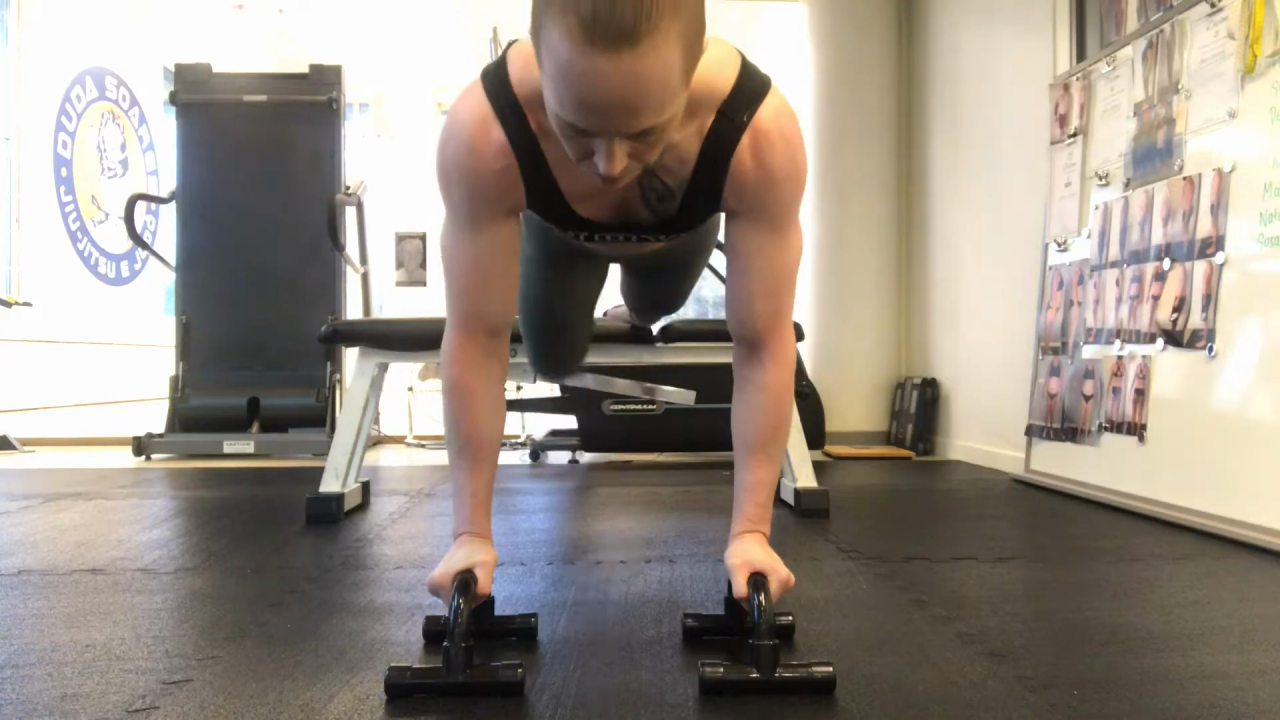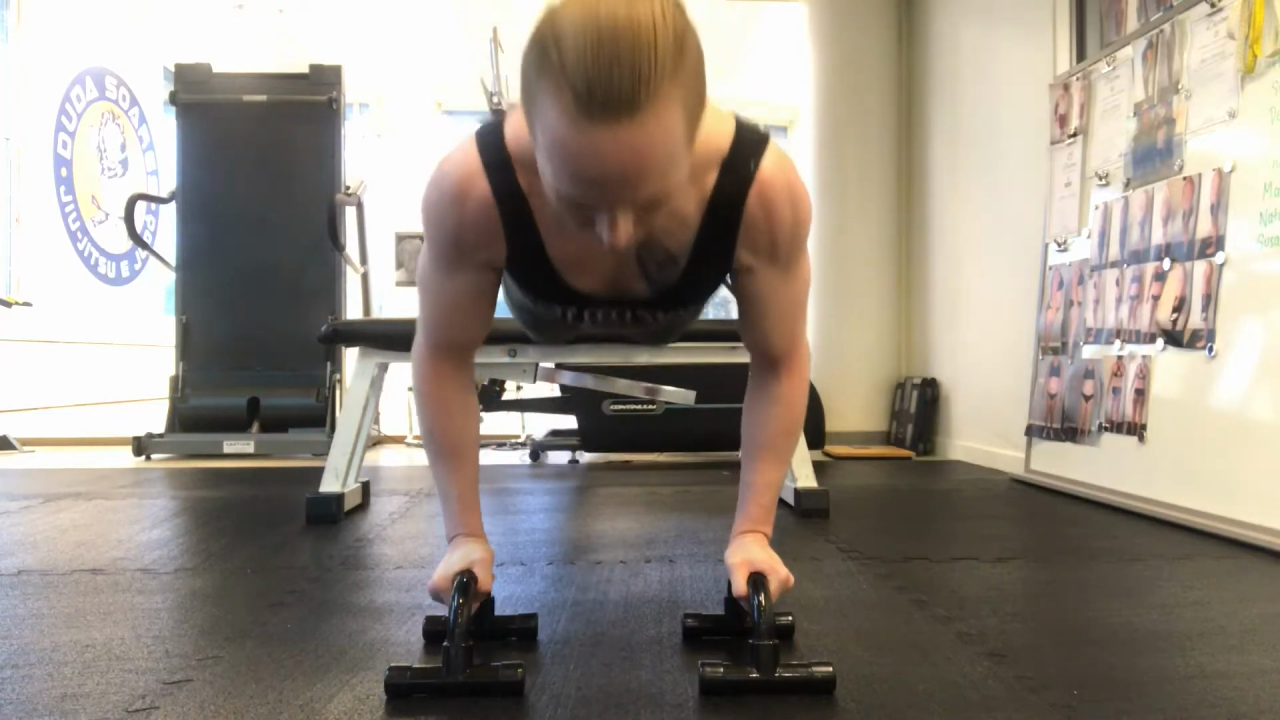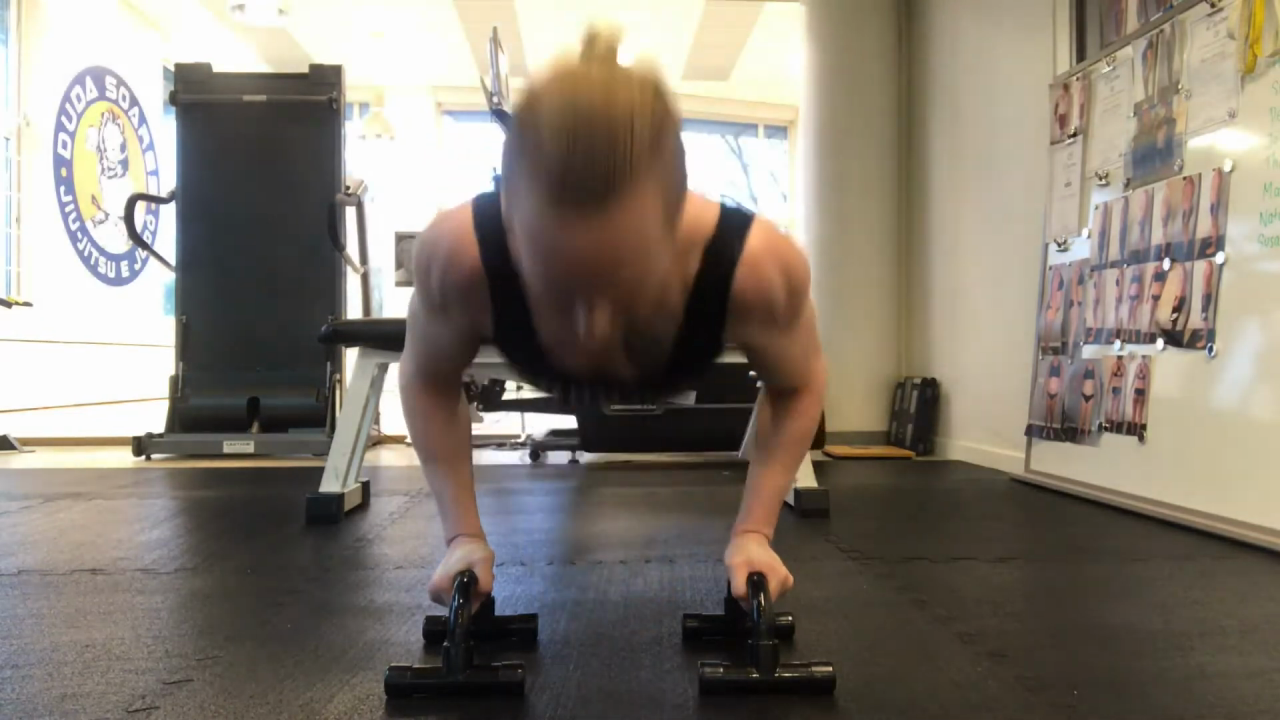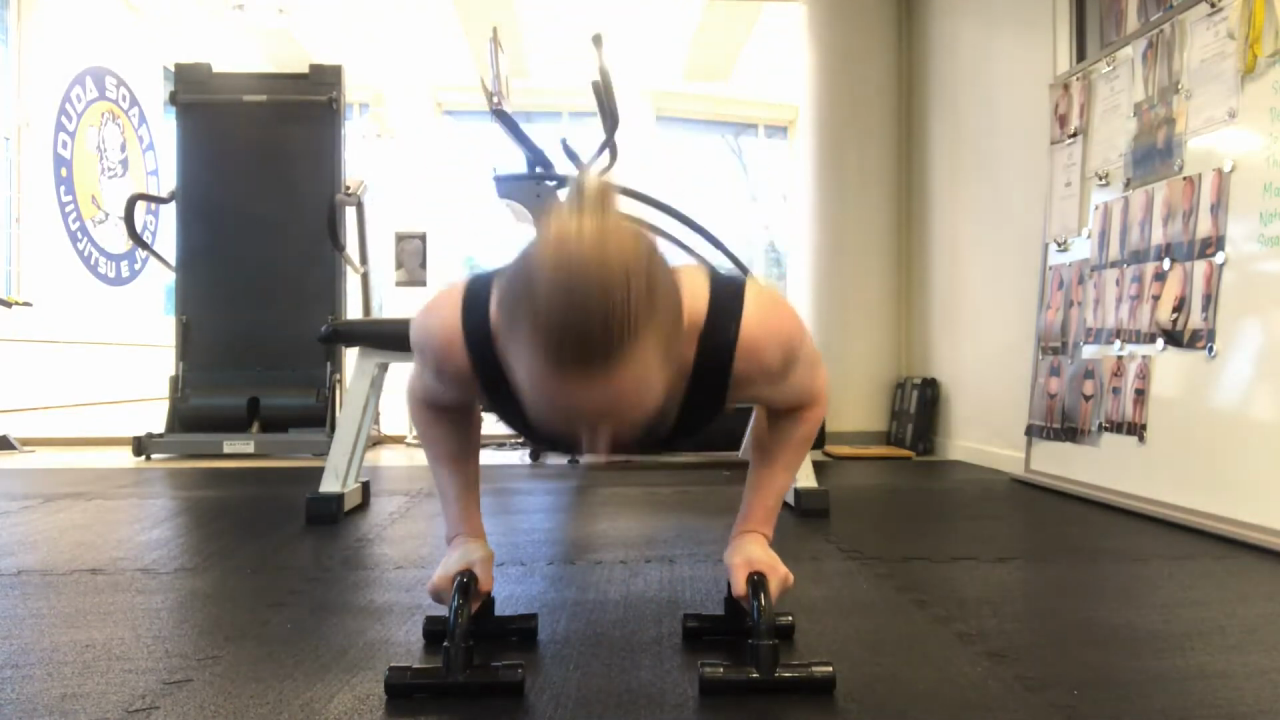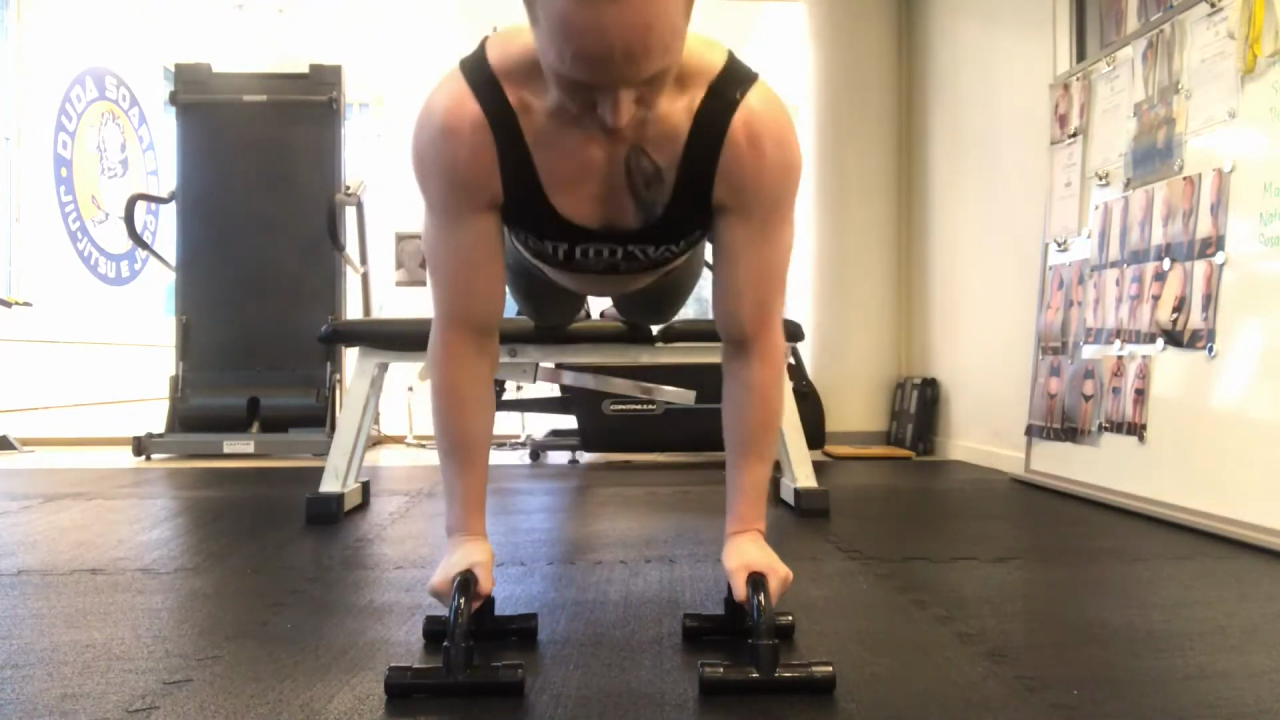
dt=1s
person 1, frame 1
left shoulder: (760, 132)
right shoulder: (483, 131)
left elbow: (762, 342)
right elbow: (478, 338)
left wrist: (751, 529)
right wrist: (471, 531)
left hip: (678, 233)
right hip: (560, 233)
left knee: (655, 309)
right knee: (553, 360)
left ankle: (636, 312)
person 1, frame 2
left shoulder: (765, 189)
right shoulder: (469, 187)
left elbow: (779, 362)
right elbow: (443, 356)
left wrist: (752, 531)
right wrist: (464, 534)
right hip: (549, 303)
left knee: (653, 336)
right knee: (549, 334)
person 1, frame 3
left shoulder: (755, 264)
right shoulder: (458, 252)
left elbow: (798, 385)
right elbow: (427, 379)
left wrist: (754, 533)
right wrist: (463, 537)
person 1, frame 4
left shoulder: (748, 332)
right shoulder: (454, 330)
left elbow: (803, 399)
right elbow: (433, 400)
left wrist: (752, 532)
right wrist: (464, 536)
person 1, frame 5
left shoulder: (750, 124)
right shoulder: (460, 117)
left elbow: (751, 342)
right elbow: (464, 337)
left wrist: (746, 530)
right wrist: (465, 534)
left hip: (660, 267)
right hip: (541, 260)
left knee: (651, 310)
right knee: (544, 312)
